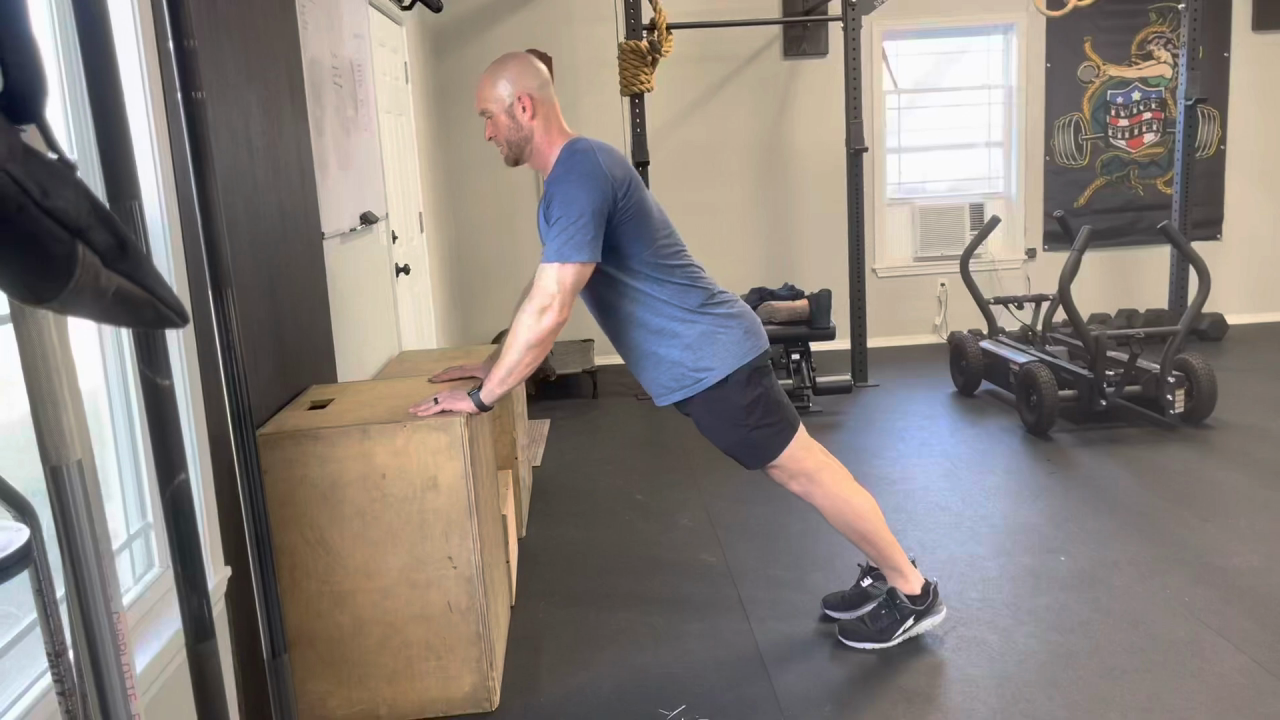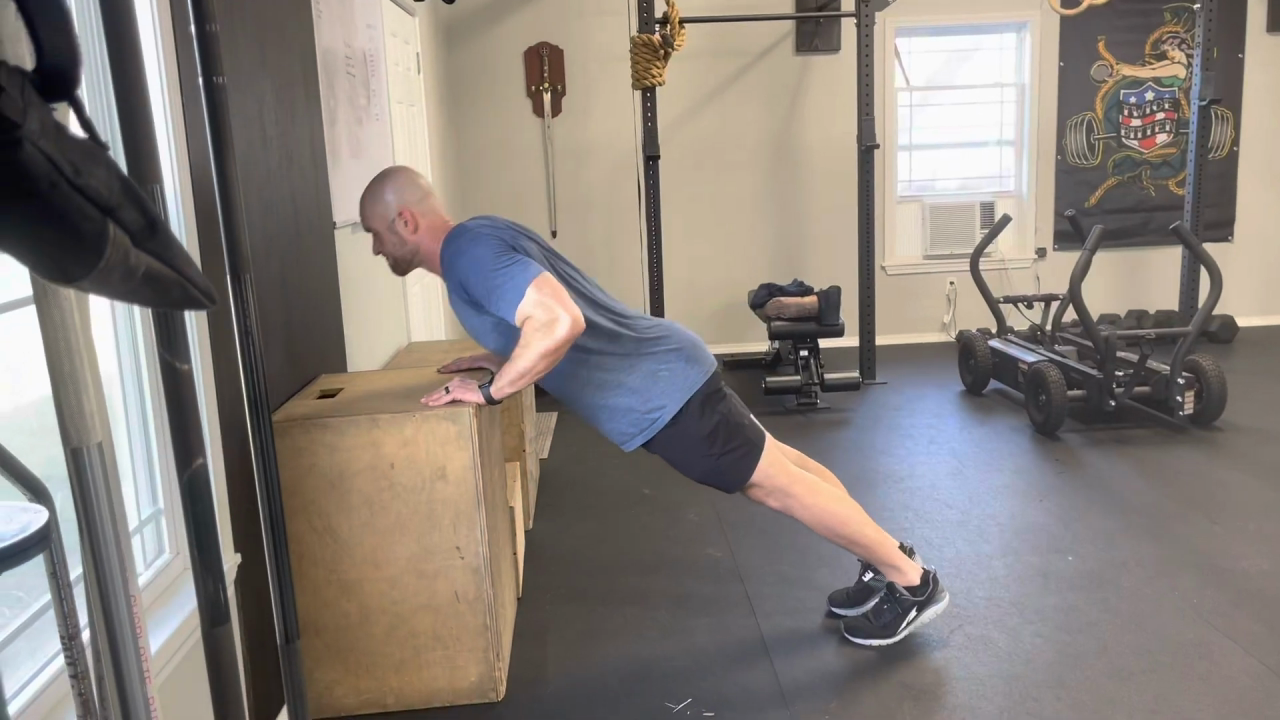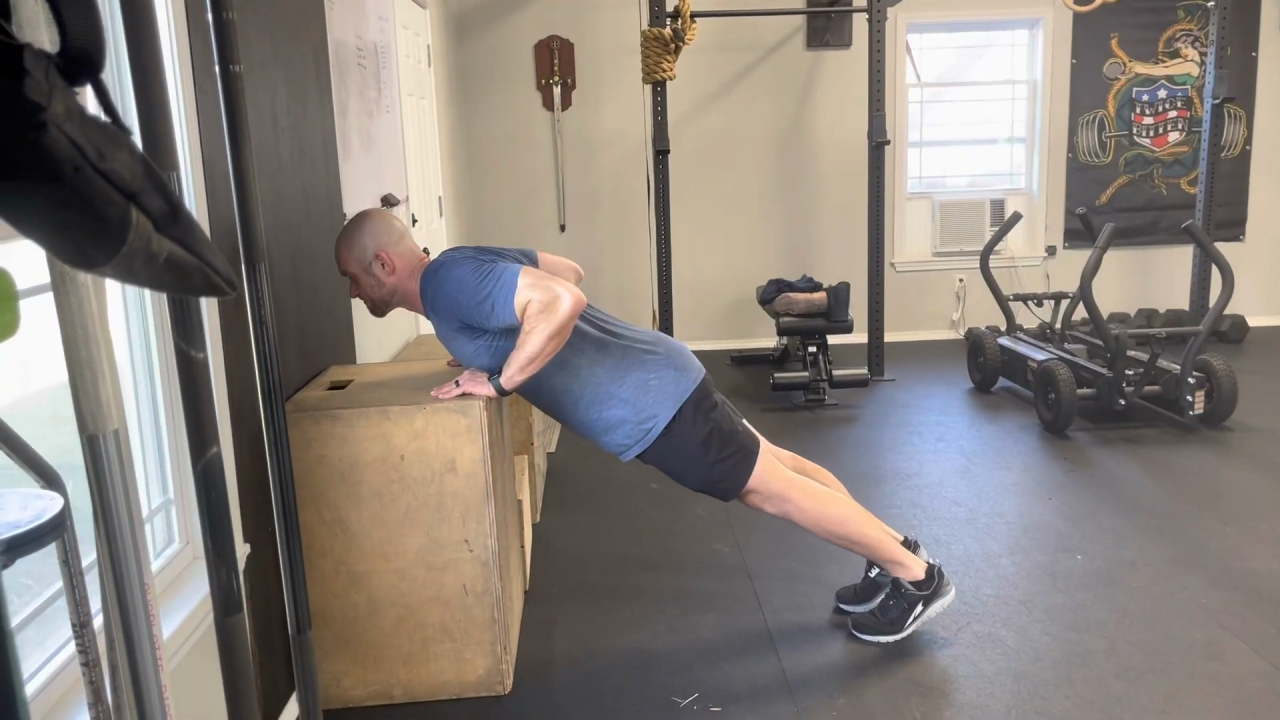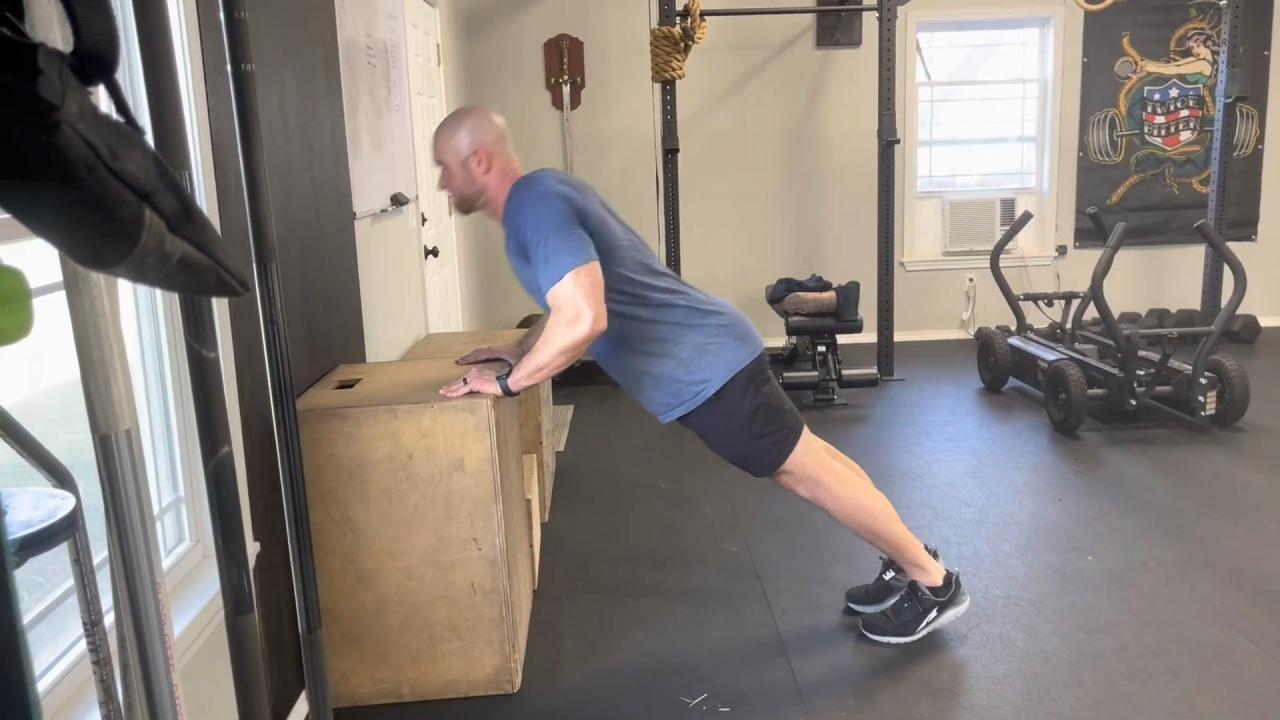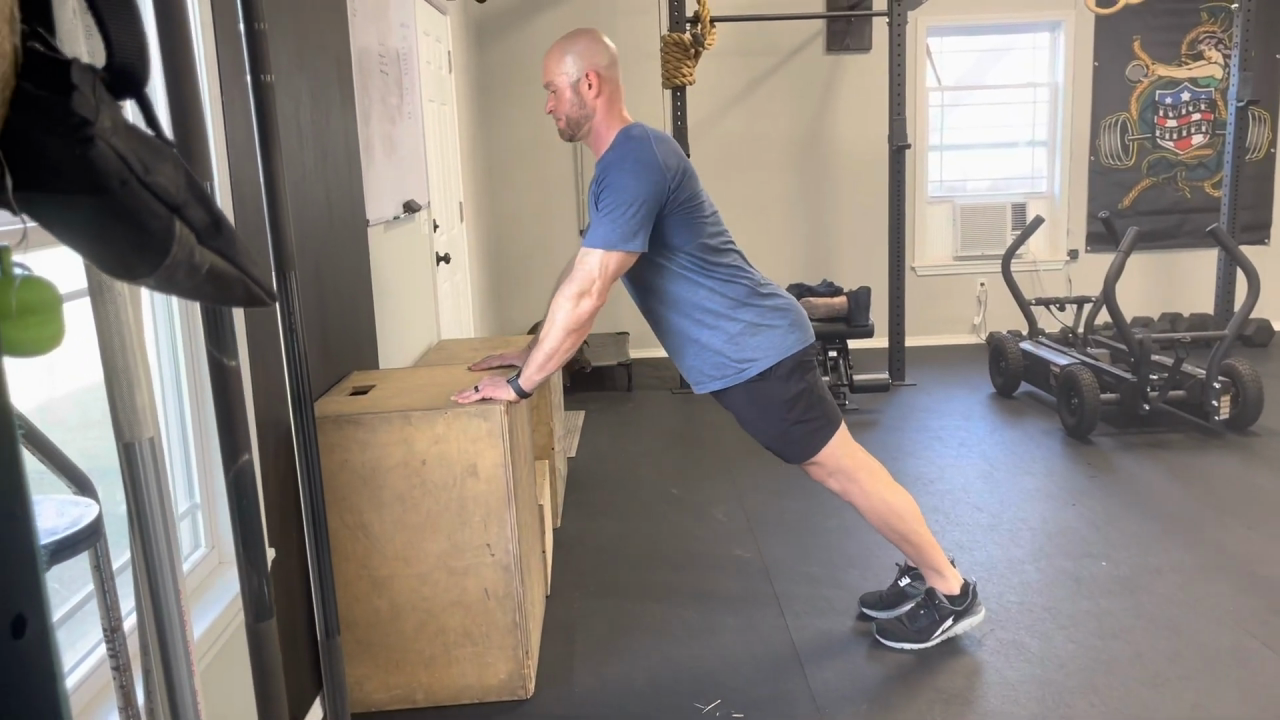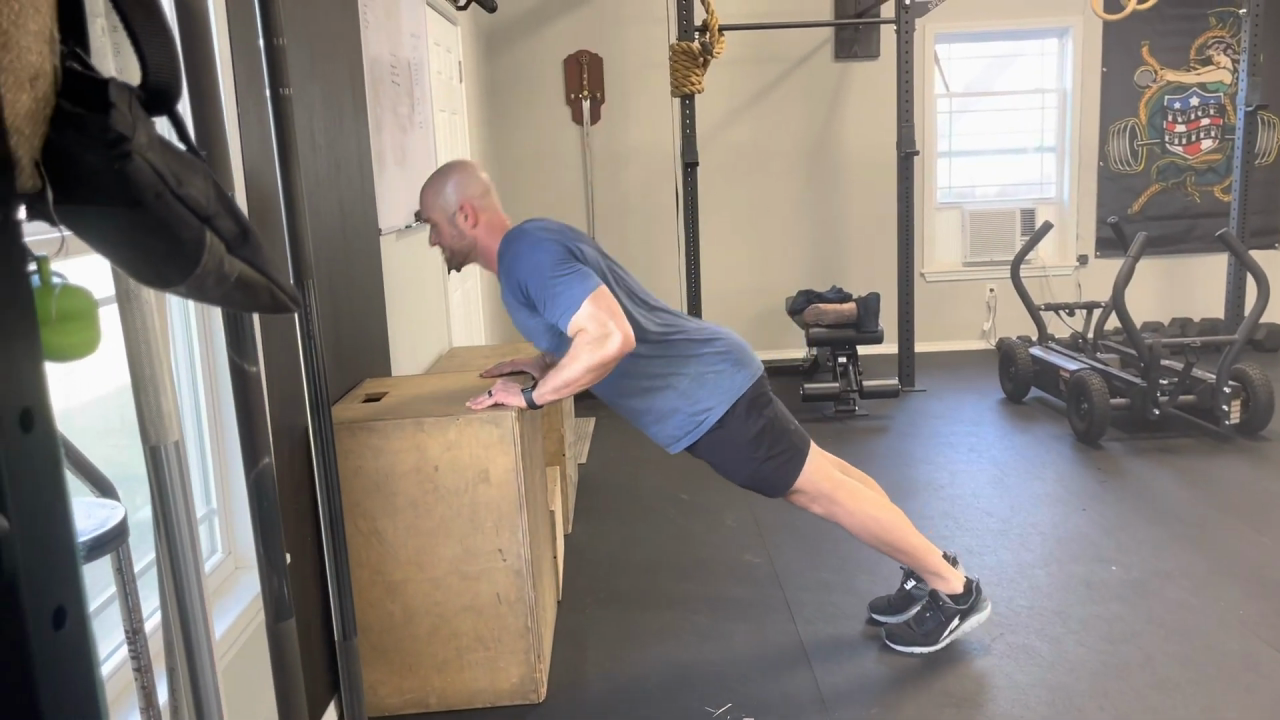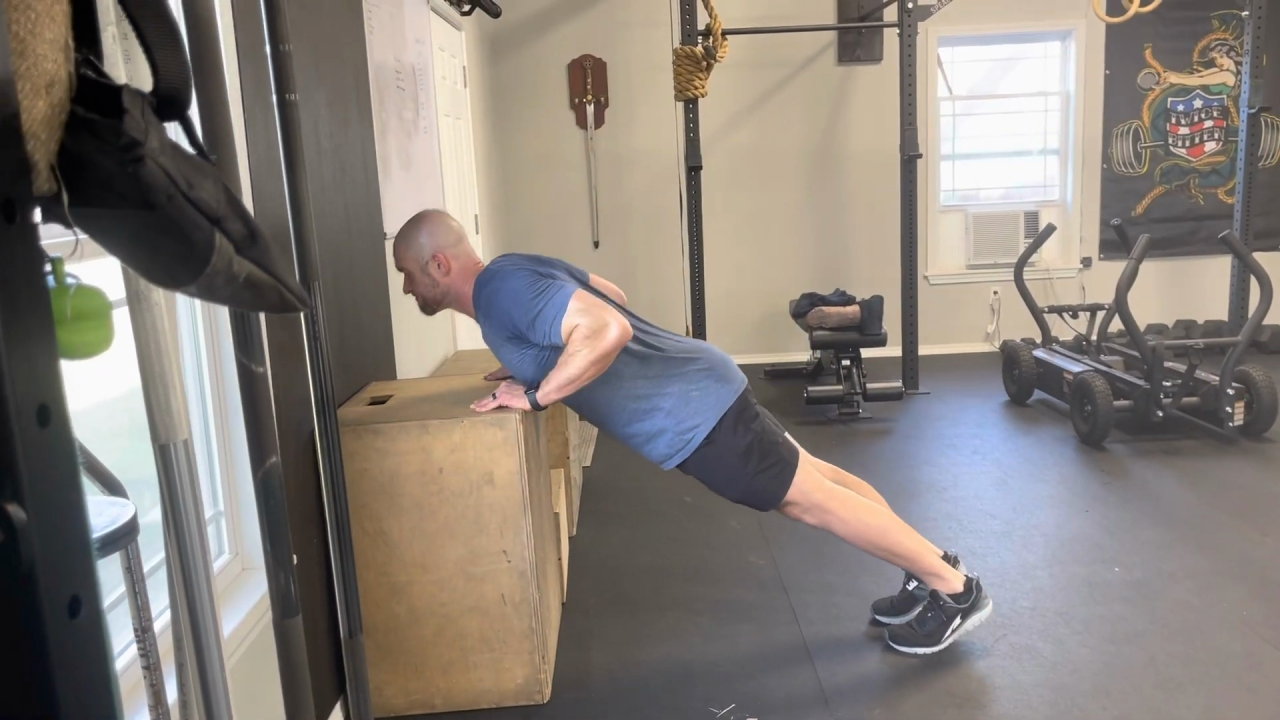
dt=0.7s
person 1, frame 1
left shoulder: (577, 174)
right shoulder: (581, 163)
left elbow: (548, 311)
right elbow: (551, 292)
left wrist: (482, 398)
right wrist: (495, 365)
left hip: (706, 360)
right hip: (710, 348)
left knee: (802, 470)
right knee: (799, 464)
left ankle: (912, 593)
right ankle: (885, 573)
person 1, frame 2
left shoulder: (468, 255)
right shoulder: (480, 236)
left elbow: (562, 323)
left wrist: (490, 390)
right wrist: (497, 353)
left hip: (659, 395)
right hip: (667, 368)
left knee: (778, 483)
right knee: (775, 466)
left ankle: (912, 581)
right ankle: (887, 558)
person 1, frame 3
left shoulder: (451, 284)
right shoulder: (464, 265)
left elbow: (562, 300)
right elbow: (568, 270)
left wrist: (500, 380)
left hip: (652, 405)
right hip: (661, 379)
left knee: (776, 488)
right knee: (773, 469)
left ankle: (916, 576)
right ankle: (893, 553)
person 1, frame 4
left shoulder: (532, 208)
right shoulder: (546, 191)
left elbow: (583, 322)
left wrist: (509, 382)
right wrist: (521, 349)
left hip: (701, 370)
right hip: (709, 354)
left knee: (810, 473)
right knee: (811, 462)
left ankle: (934, 583)
right ankle: (909, 564)
person 1, frame 5
left shoulder: (632, 162)
right shoulder: (631, 154)
left elbow: (585, 294)
right elbow: (587, 277)
left wrist: (521, 385)
right wrist: (532, 353)
left hip: (750, 352)
right hip: (752, 343)
left knee: (842, 468)
right knee: (838, 464)
left ankle: (950, 591)
right ankle: (924, 572)
person 1, frame 6
left shoulder: (529, 256)
right shoulder: (535, 239)
left elbow: (613, 339)
left wrist: (532, 395)
right wrist: (543, 360)
left hip: (706, 397)
right hip: (712, 375)
left knee: (821, 488)
right knee: (820, 475)
left ankle: (954, 590)
right ankle: (928, 572)
person 1, frame 7
left shoulder: (502, 292)
right shoulder: (512, 271)
left elbow: (608, 329)
left wrist: (535, 395)
right wrist: (534, 366)
left hip: (693, 414)
right hip: (701, 388)
left knee: (815, 499)
right knee: (813, 479)
left ankle: (953, 587)
right ankle: (930, 569)
